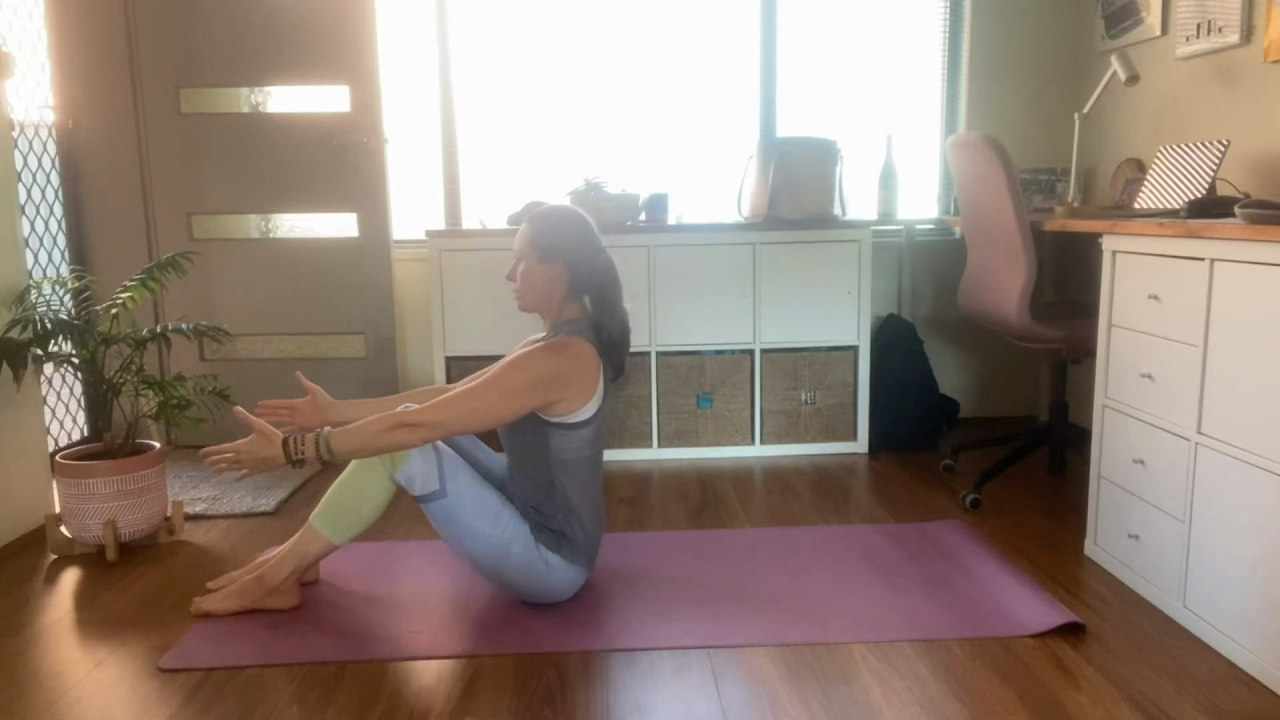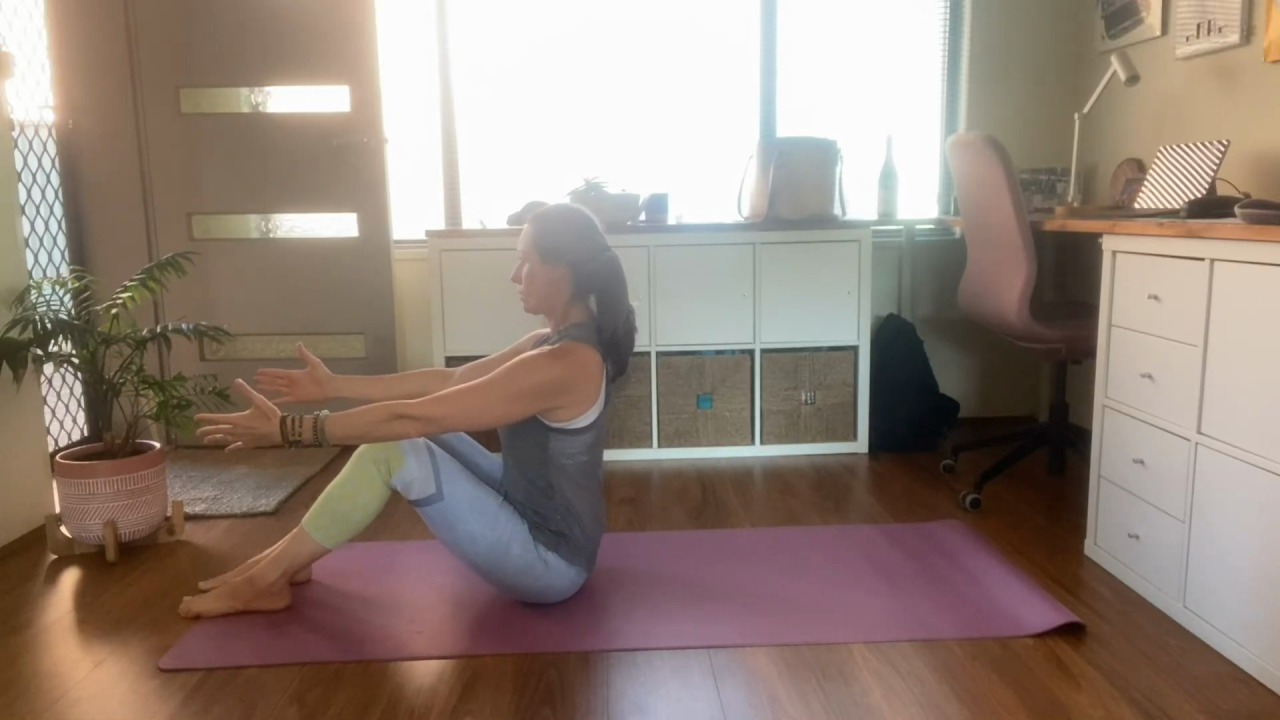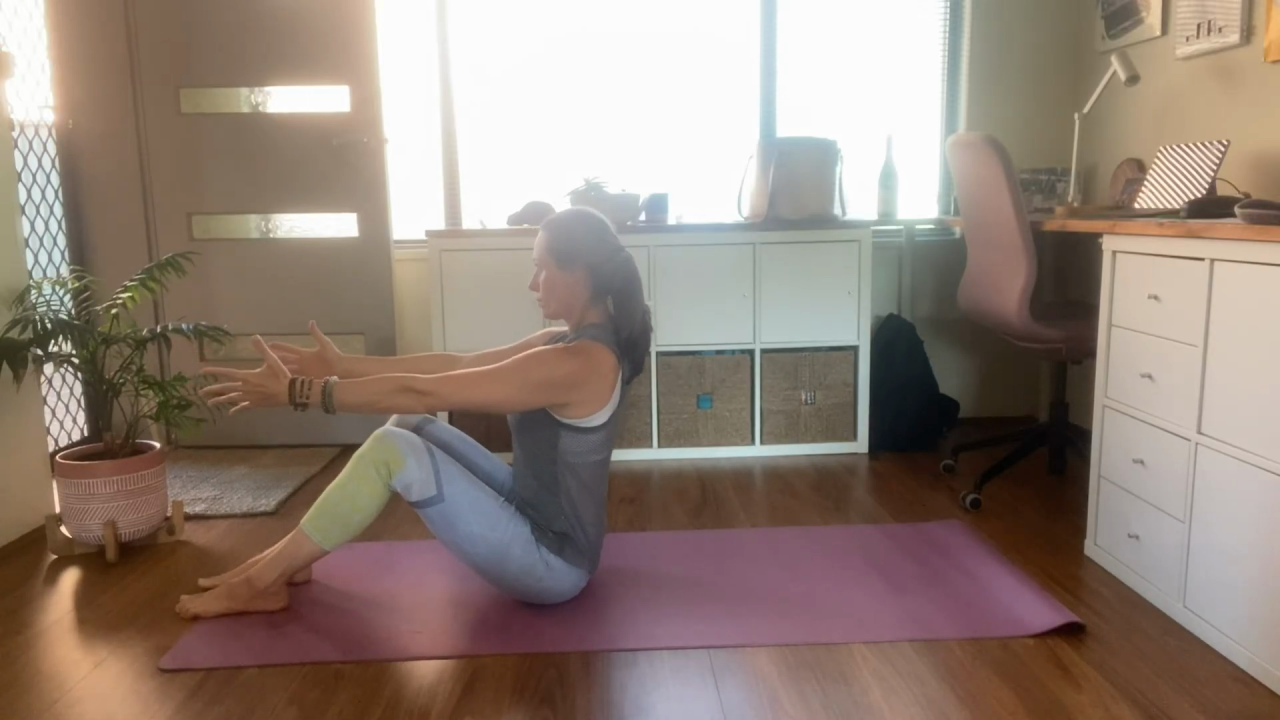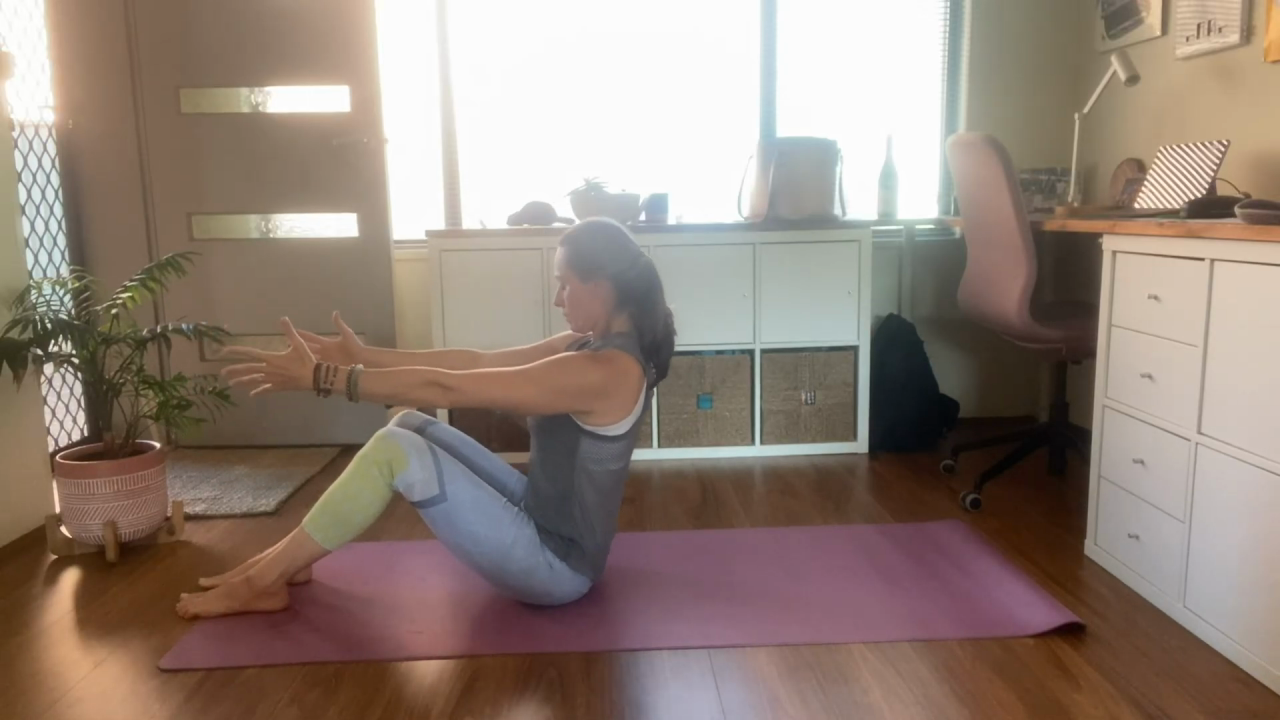
dt=1s
person 1, frame 1
left shoulder: (558, 360)
right shoulder: (560, 346)
left elbow: (414, 424)
right elbow: (450, 397)
left wrist: (290, 448)
right wrist: (336, 411)
left hip: (550, 562)
right hip: (538, 520)
left knee: (400, 446)
right knee: (419, 428)
left ankle: (275, 578)
right ankle: (293, 559)
person 1, frame 2
left shoulder: (562, 365)
right shoulder: (559, 344)
left elbow: (412, 416)
right elbow: (450, 381)
left wrist: (287, 429)
right wrist: (334, 385)
left hip: (549, 560)
right hip: (535, 518)
left knee: (392, 449)
right knee: (407, 435)
left ankle: (265, 581)
right ankle: (284, 559)
person 1, frame 3
left shoulder: (577, 364)
right shoulder: (574, 344)
left elbow: (424, 392)
right elbow: (456, 365)
left wrist: (296, 391)
right wrist: (341, 364)
left hip: (551, 562)
right hip: (537, 518)
left knee: (391, 451)
right knee: (409, 428)
left ankle: (262, 583)
right ankle: (284, 561)
person 1, frame 4
left shoulder: (603, 372)
right shoulder: (596, 347)
left elbow: (447, 388)
right elbow: (478, 364)
left wrist: (321, 378)
right wrist: (365, 357)
left hip: (556, 563)
right hip: (545, 521)
left knee: (394, 452)
right knee: (410, 427)
left ankle: (261, 583)
right ankle: (282, 561)
